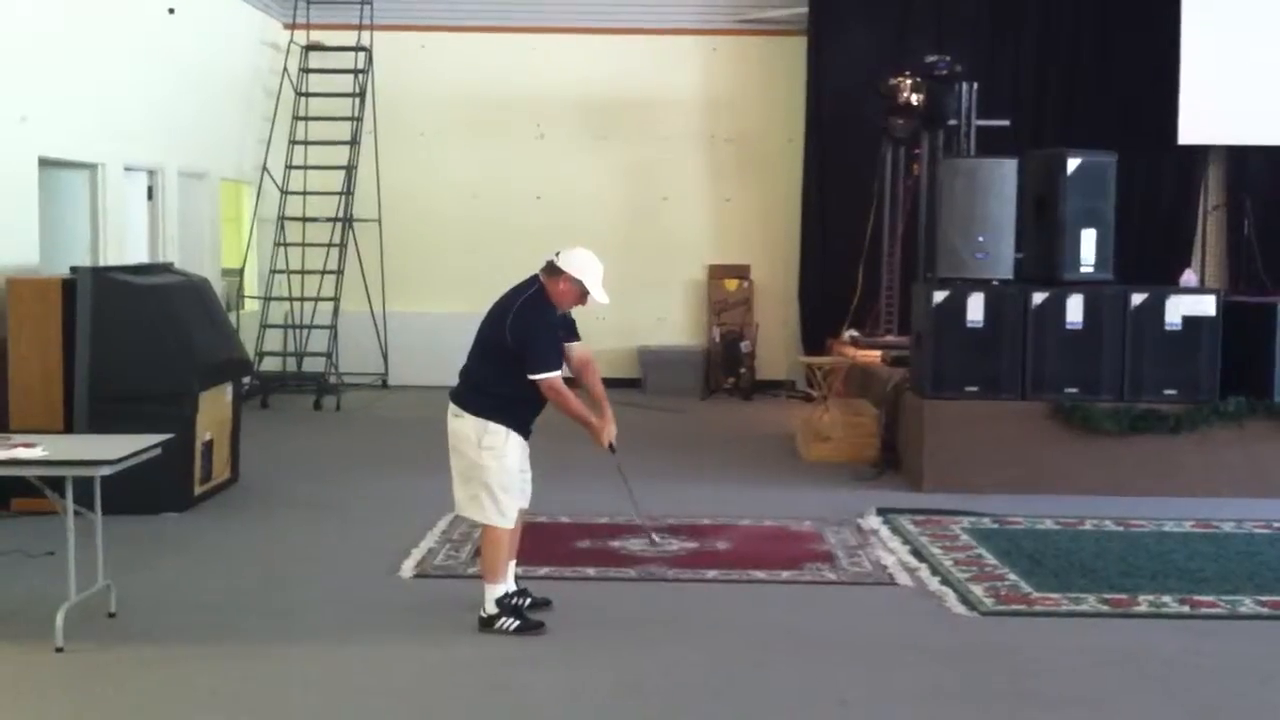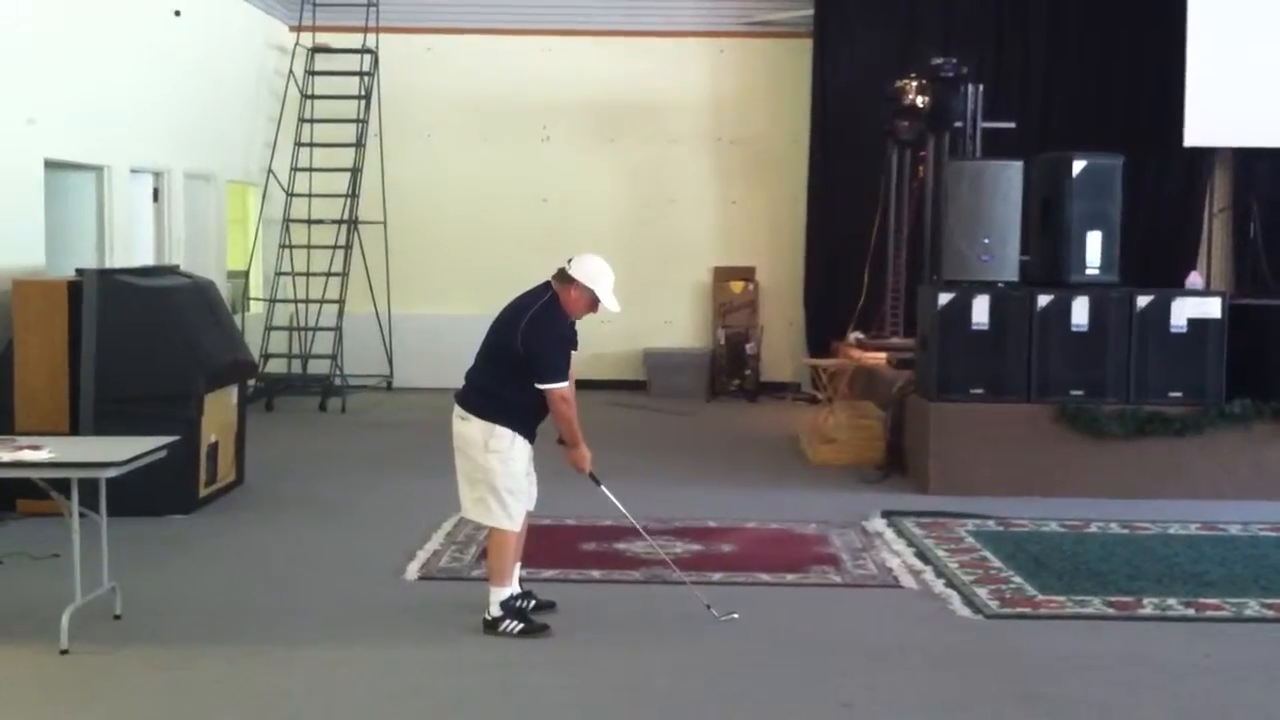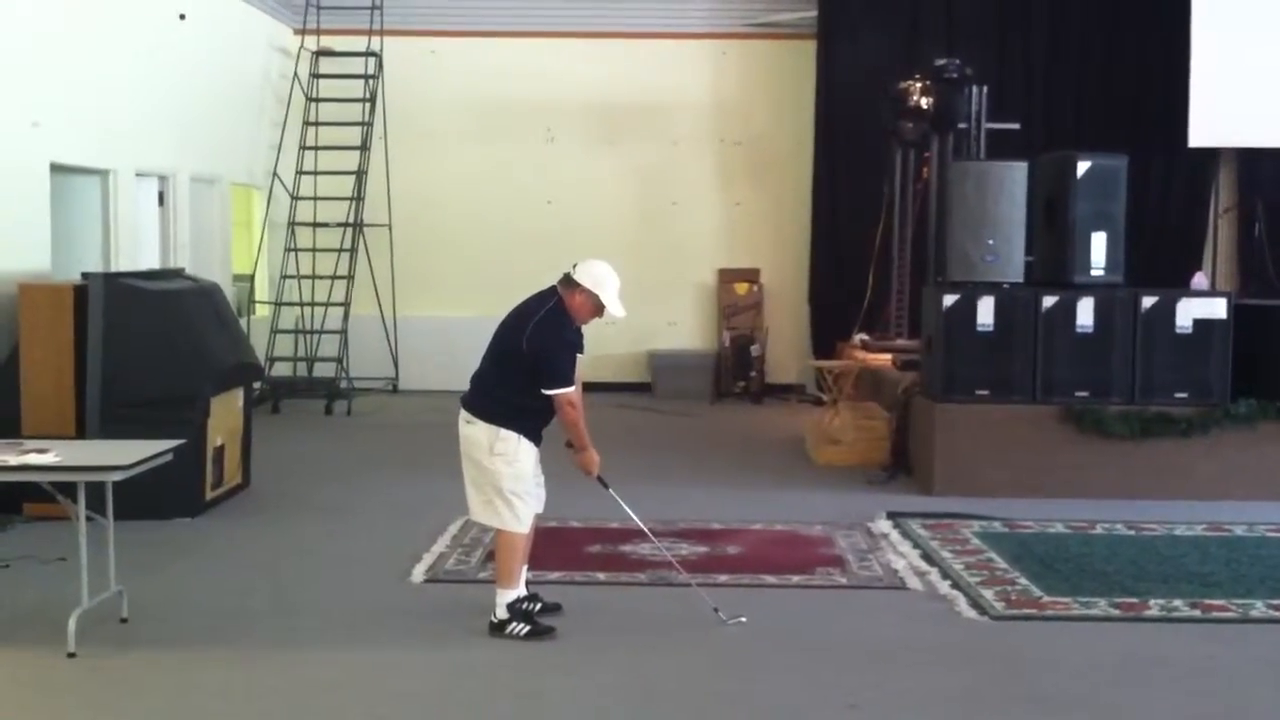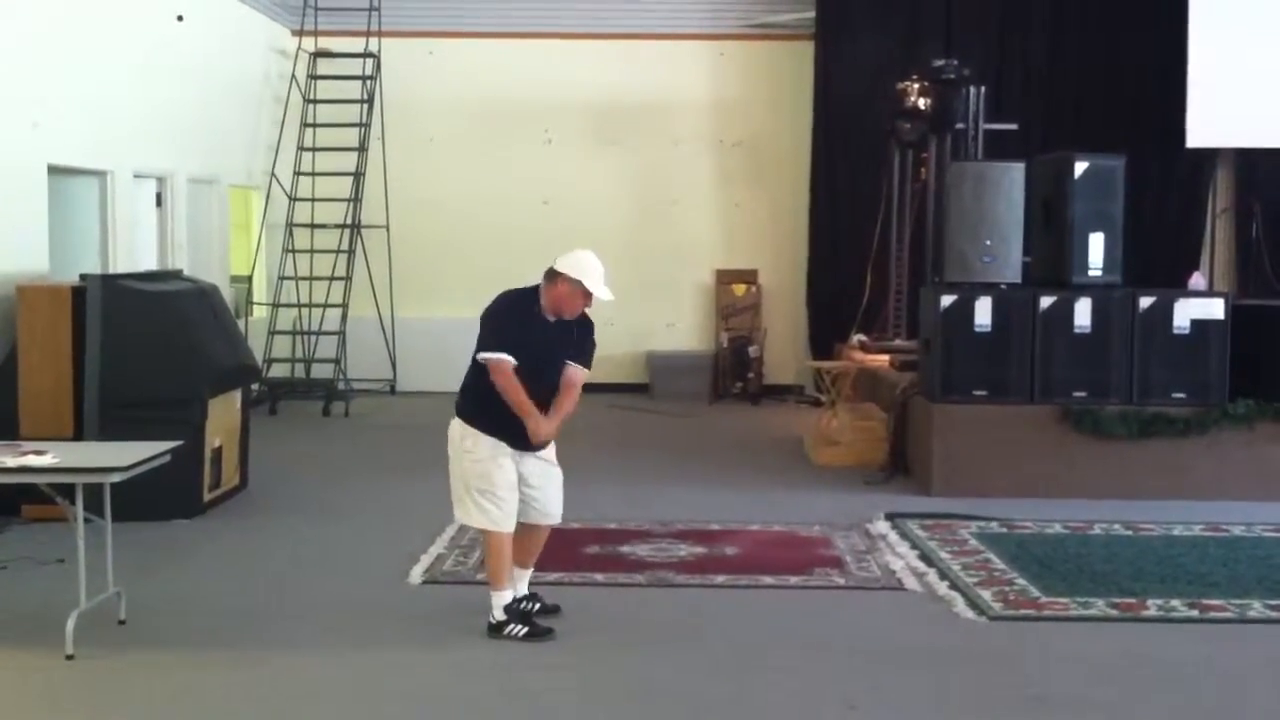
dt=1s
person 1, frame 1
left shoulder: (549, 305)
right shoulder: (531, 315)
left elbow: (580, 359)
right elbow: (552, 387)
left wrist: (606, 412)
right wrist: (593, 424)
left hip: (505, 420)
right hip: (486, 423)
left knee: (514, 506)
right knee: (500, 513)
left ankle: (507, 588)
right ankle: (494, 607)
person 1, frame 2
left shoulder: (550, 307)
right shoulder: (545, 324)
left elbow: (563, 381)
right elbow: (558, 398)
left wrist: (571, 438)
right wrist: (577, 445)
left hip: (505, 421)
right hip: (491, 425)
left knee: (519, 508)
right knee: (506, 515)
left ankle: (511, 591)
right ankle: (499, 610)
person 1, frame 3
left shoulder: (557, 313)
right shoulder: (550, 328)
left elbow: (570, 384)
right elbow: (565, 401)
left wrist: (579, 441)
right wrist: (585, 448)
left hip: (512, 425)
right hip: (497, 428)
left knee: (528, 510)
right knee: (514, 517)
left ankle: (518, 593)
right ankle: (506, 613)
person 1, frame 4
left shoulder: (580, 327)
right shoulder: (508, 308)
left elbow: (572, 383)
right elbow: (501, 372)
left wrist: (550, 425)
right wrist: (532, 418)
left hip: (532, 437)
right hip: (484, 432)
left knee: (541, 516)
right knee: (500, 521)
left ankle: (518, 594)
right ankle: (501, 613)
